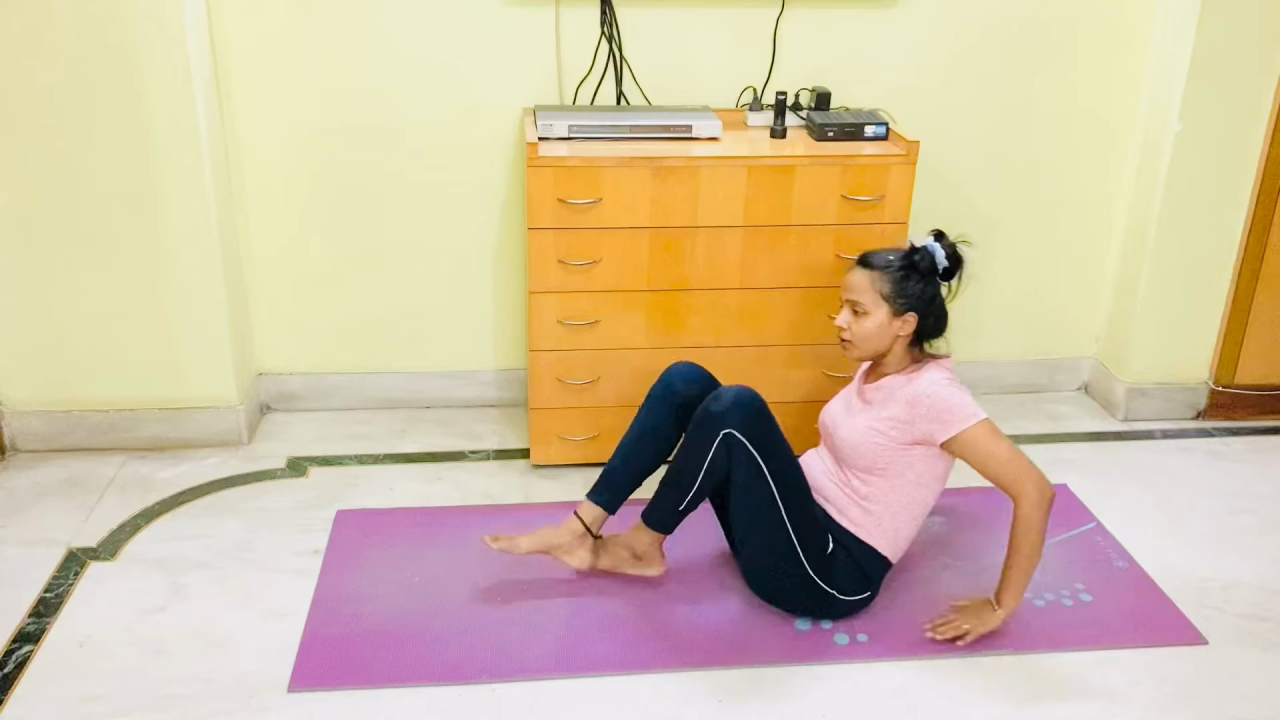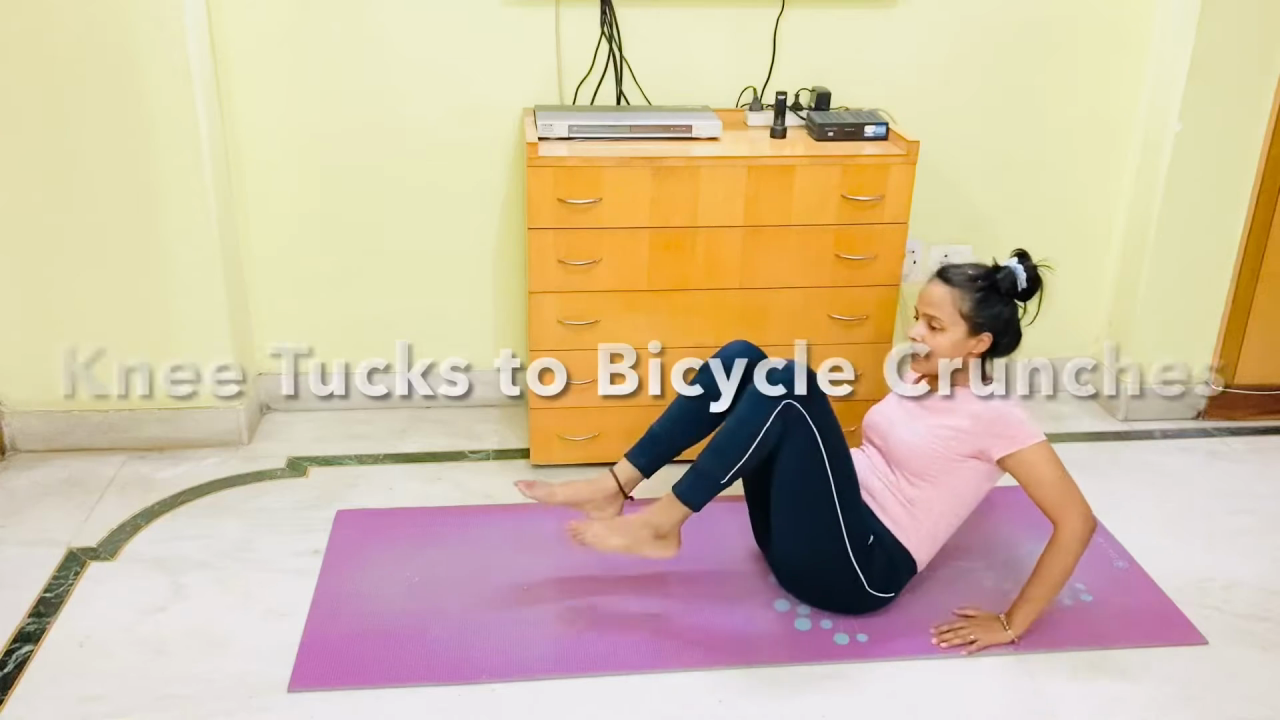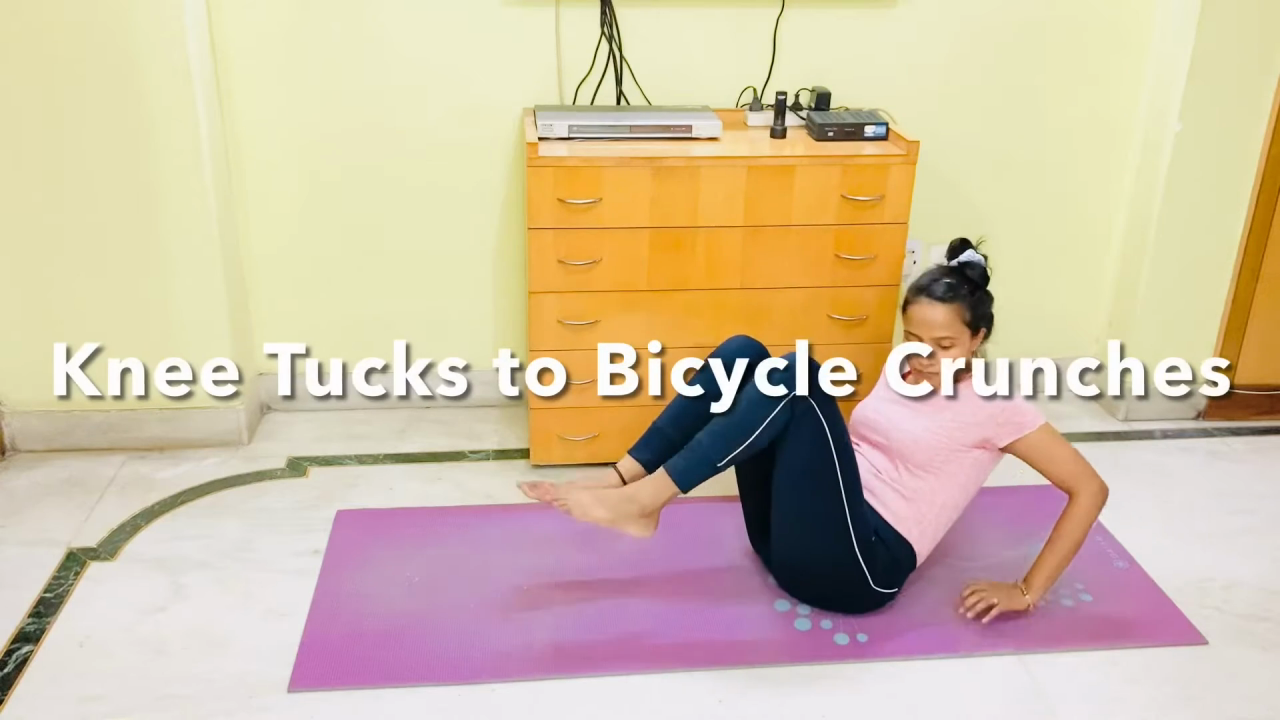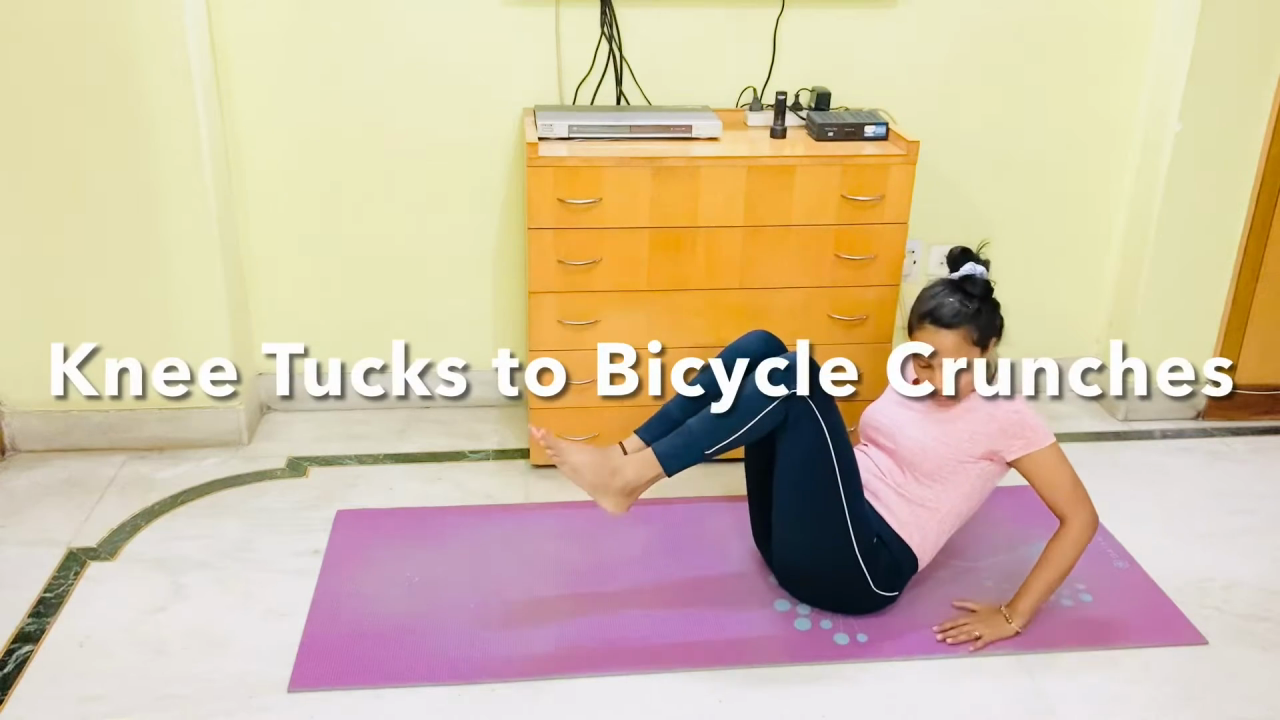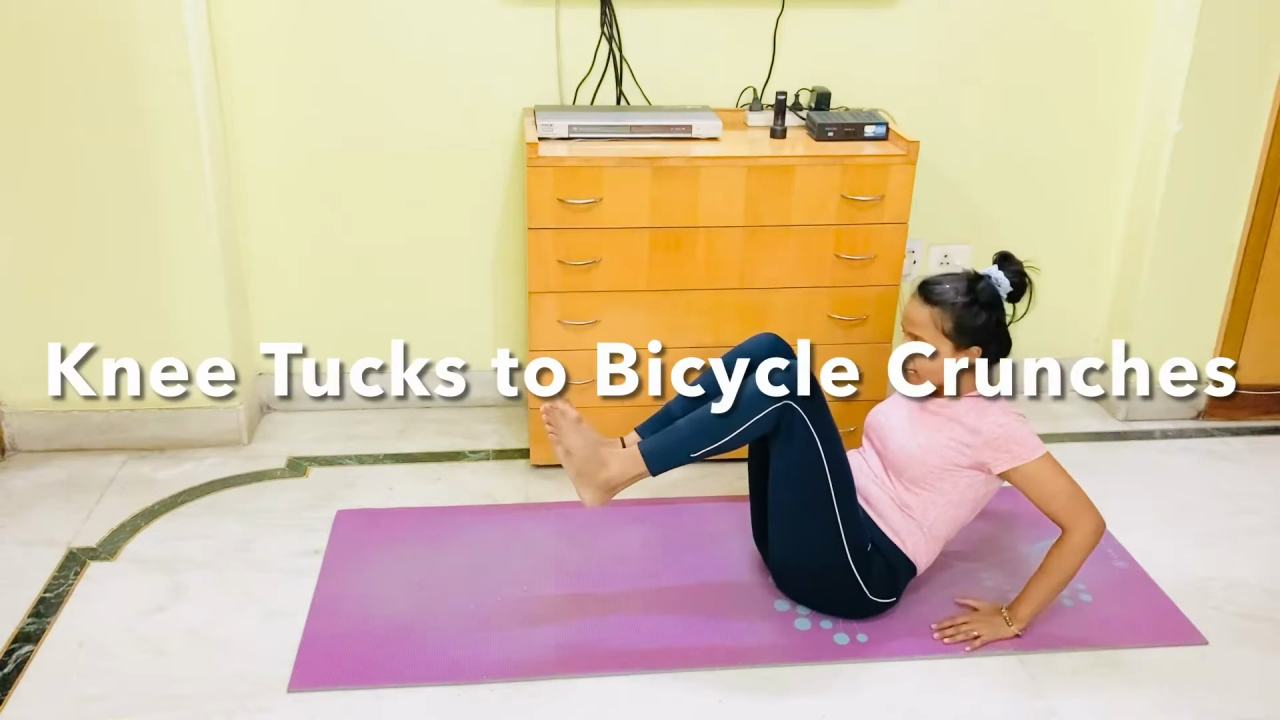
dt=0.4s
person 1, frame 1
left shoulder: (931, 396)
right shoulder: (881, 367)
left elbow: (1034, 492)
left wrist: (998, 608)
left hip: (832, 574)
right hip: (802, 520)
left knee: (736, 407)
right knee: (684, 381)
left ankle: (644, 544)
right ankle: (586, 529)
person 1, frame 2
left shoulder: (994, 415)
right shoulder: (925, 378)
left elbow: (1077, 521)
left wrist: (1010, 624)
left hip: (856, 568)
right hip: (808, 526)
left knee: (790, 382)
right knee: (740, 358)
left ankle: (663, 524)
right ankle: (614, 485)
person 1, frame 3
left shoulder: (993, 407)
right shoulder: (902, 372)
left elbow: (1089, 490)
left wrist: (1027, 591)
left hip: (855, 565)
right hip: (786, 533)
left knee: (796, 375)
right knee: (740, 353)
left ankle: (644, 502)
right ankle: (624, 477)
person 1, frame 4
left shoulder: (1006, 417)
right shoulder: (914, 376)
left elbow: (1080, 517)
left wrist: (1013, 616)
left hip: (857, 567)
right hip: (793, 534)
left knee: (794, 375)
right knee: (759, 348)
left ankle: (629, 480)
right ankle: (625, 455)
person 1, frame 5
left shoulder: (994, 428)
right shoulder: (926, 381)
left elbow: (1085, 525)
left wrist: (1013, 618)
left hip: (853, 570)
right hip: (799, 533)
left knee: (788, 386)
right knee: (768, 352)
left ankle: (615, 472)
right ankle: (623, 448)
